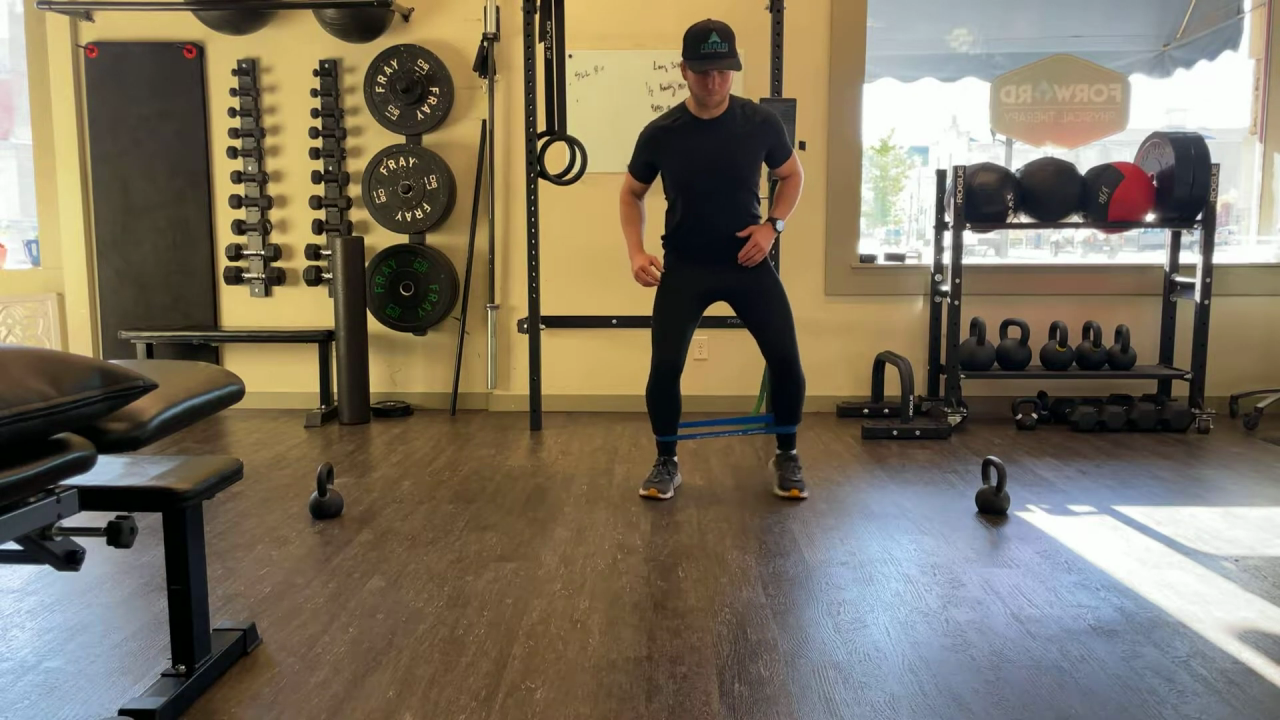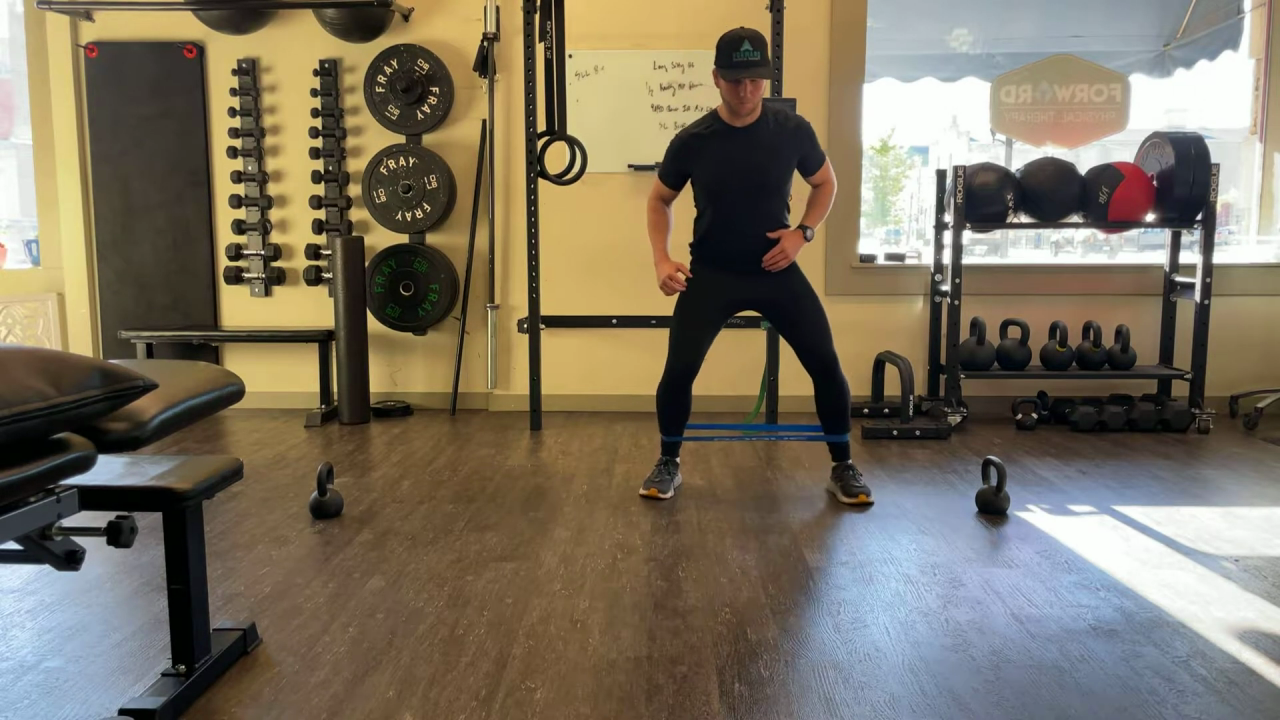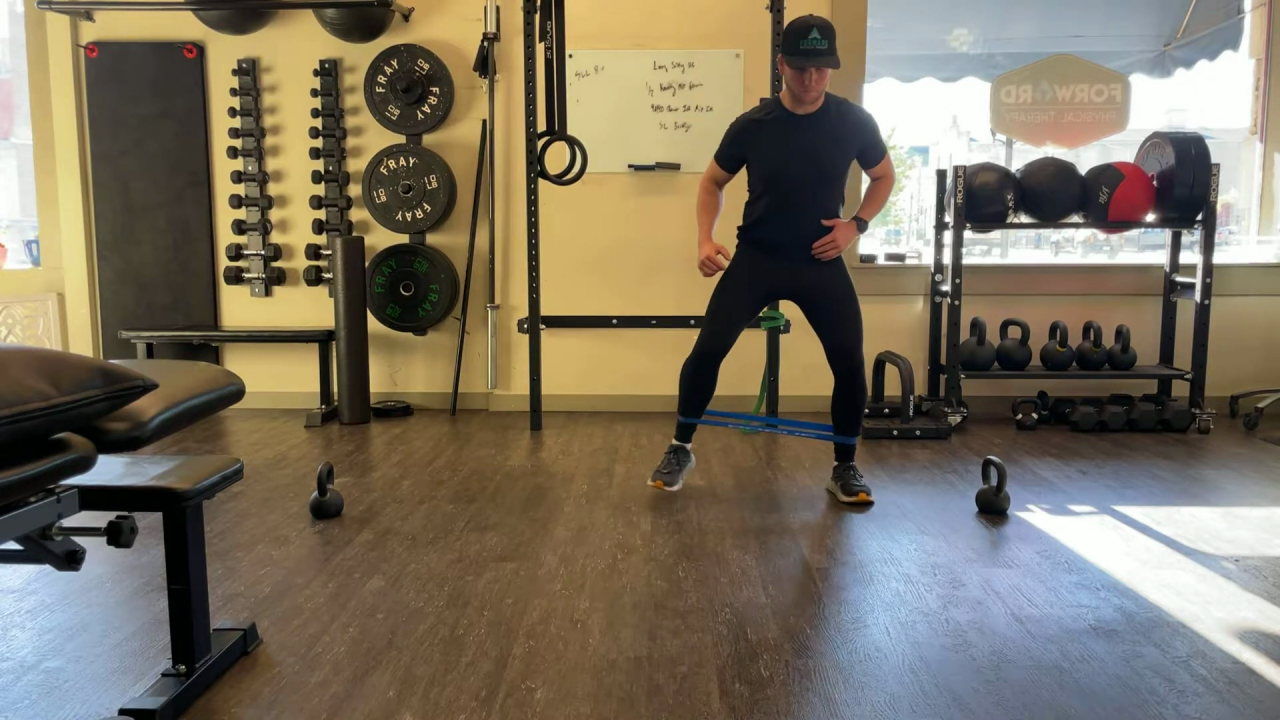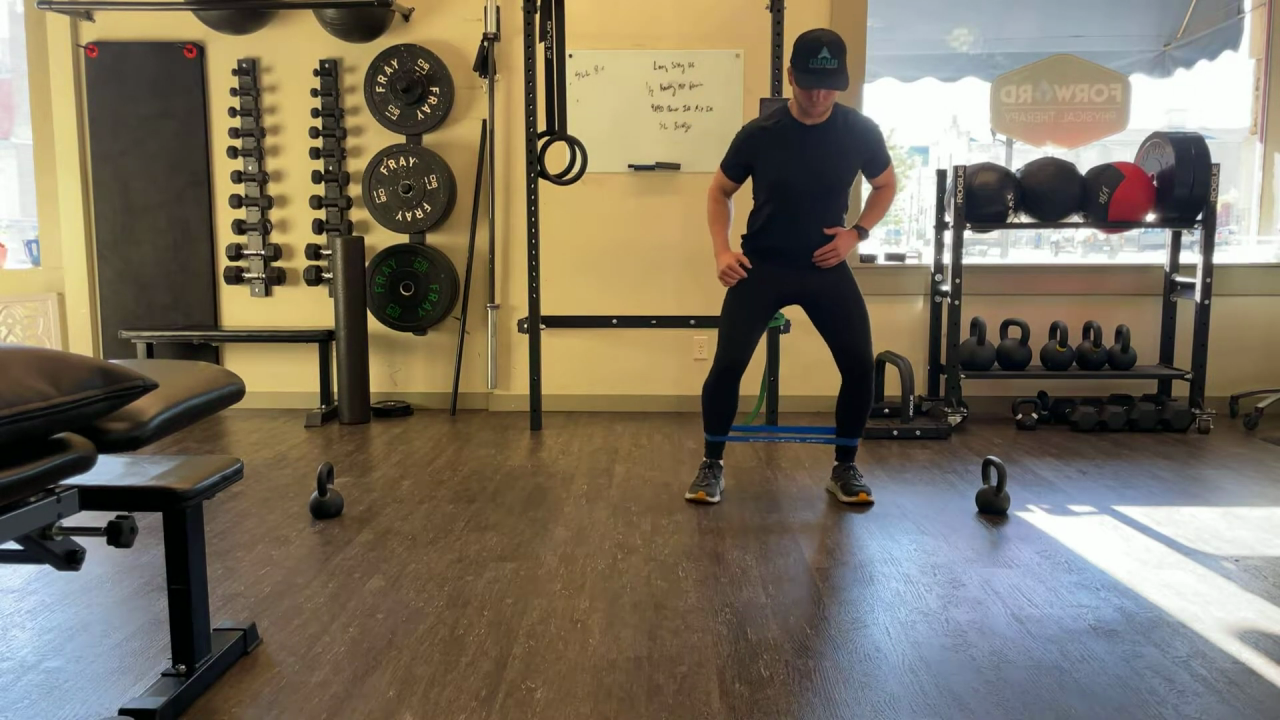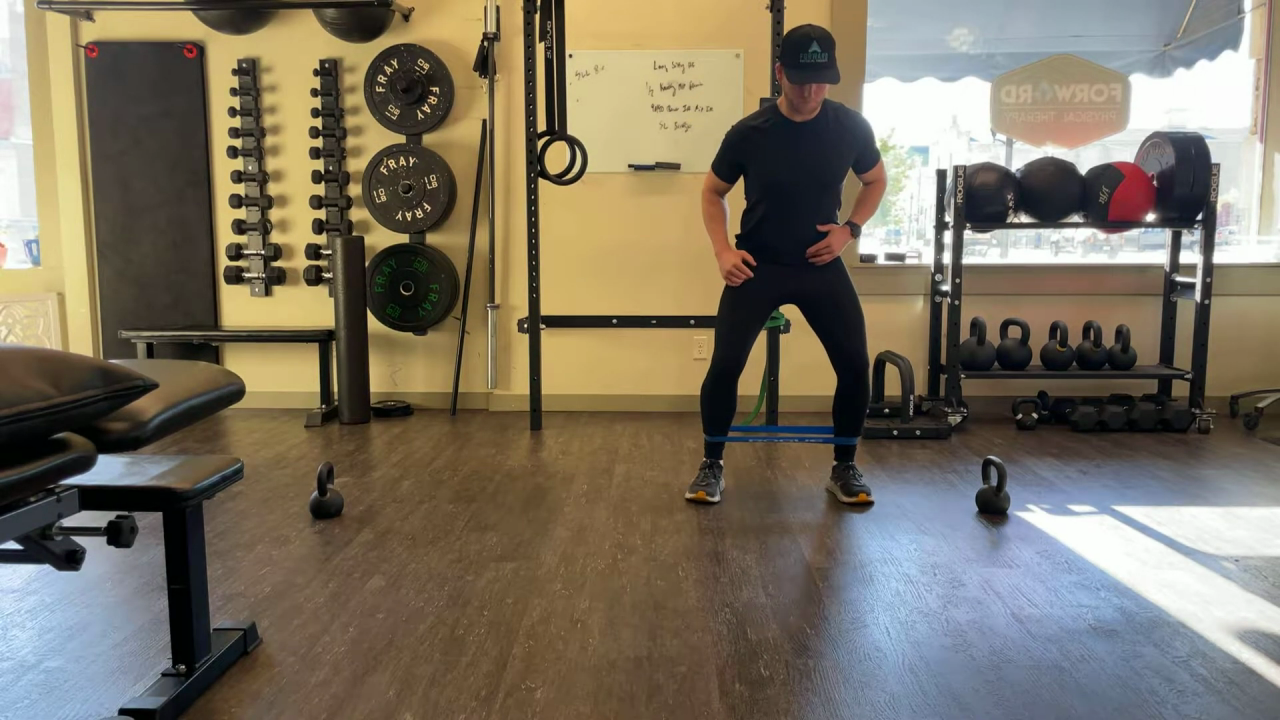
dt=0.4s
person 1, frame 1
left shoulder: (761, 122)
right shoulder: (660, 133)
left elbow: (792, 175)
right elbow: (631, 193)
left wrist: (772, 225)
right wrist: (636, 251)
left hip: (746, 261)
right hip: (683, 267)
left knee: (785, 359)
right knee: (665, 367)
left ankle: (786, 456)
right ankle: (667, 462)
person 1, frame 2
left shoulder: (792, 130)
right shoulder: (692, 140)
left elbow: (825, 183)
right elbow: (659, 199)
left wrist: (802, 232)
right wrist: (662, 258)
left hip: (776, 269)
right hip: (711, 274)
left knee: (825, 364)
right knee: (679, 370)
left ankle: (842, 467)
right ankle: (668, 462)
person 1, frame 3
left shoulder: (854, 122)
right shoulder: (752, 126)
left elbow: (884, 177)
right elbow: (713, 182)
left wrist: (856, 224)
right wrist: (705, 240)
left hip: (821, 262)
right hip: (756, 258)
left knee: (850, 363)
right knee: (707, 351)
left ankle: (845, 467)
right ankle: (680, 448)
person 1, frame 4
left shoulder: (860, 132)
right shoulder: (758, 134)
left elbow: (886, 185)
right elbow: (720, 191)
left wrist: (857, 232)
right wrist: (722, 249)
left hip: (826, 267)
right hip: (761, 266)
left knee: (860, 365)
right knee: (728, 364)
left ankle: (844, 468)
right ankle: (712, 464)
person 1, frame 5
left shoulder: (851, 127)
right shoulder: (748, 134)
left elbow: (876, 181)
right elbow: (712, 192)
left wrist: (850, 229)
right wrist: (723, 250)
left hip: (821, 265)
right hip: (758, 266)
left knee: (855, 365)
right knee: (725, 365)
left ankle: (844, 467)
right ankle: (712, 465)
